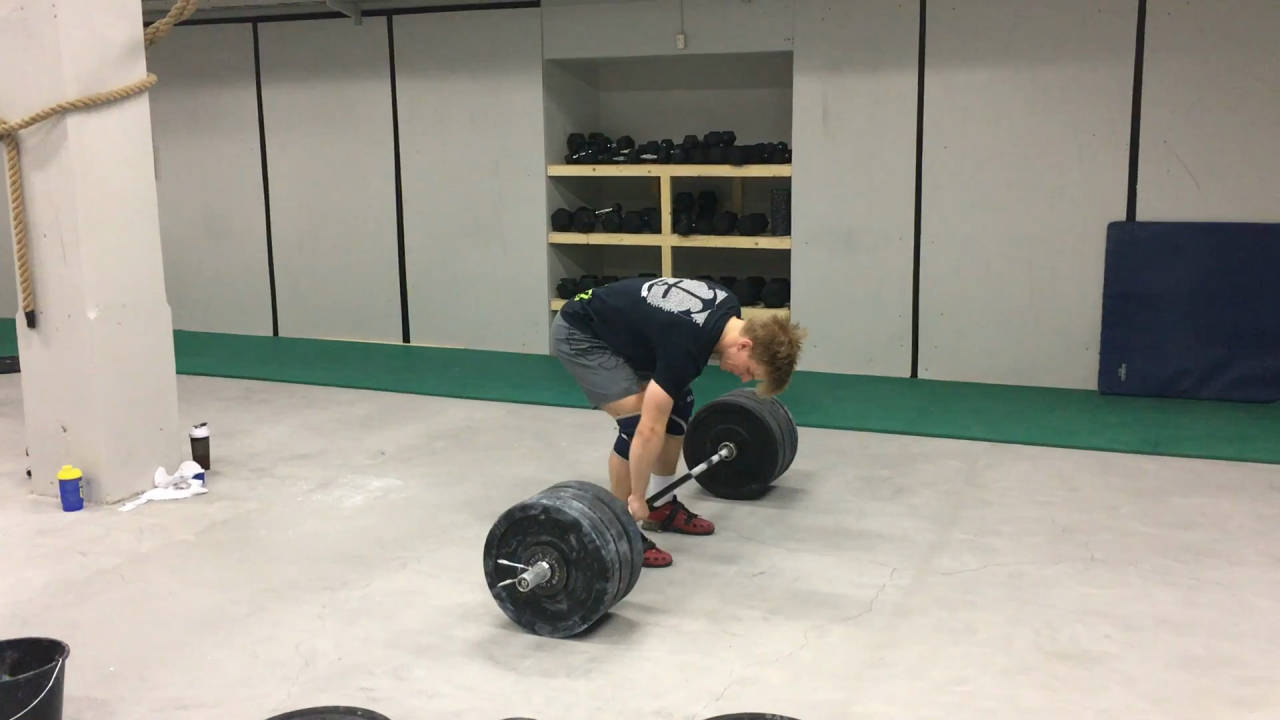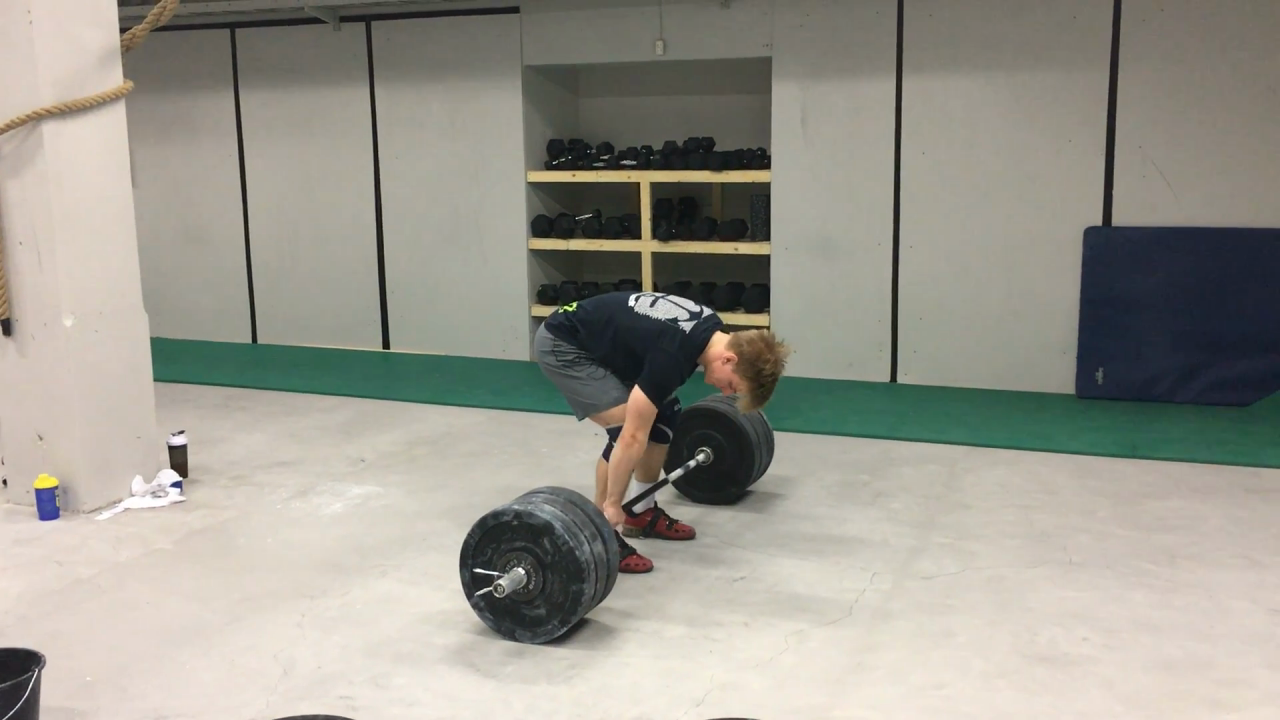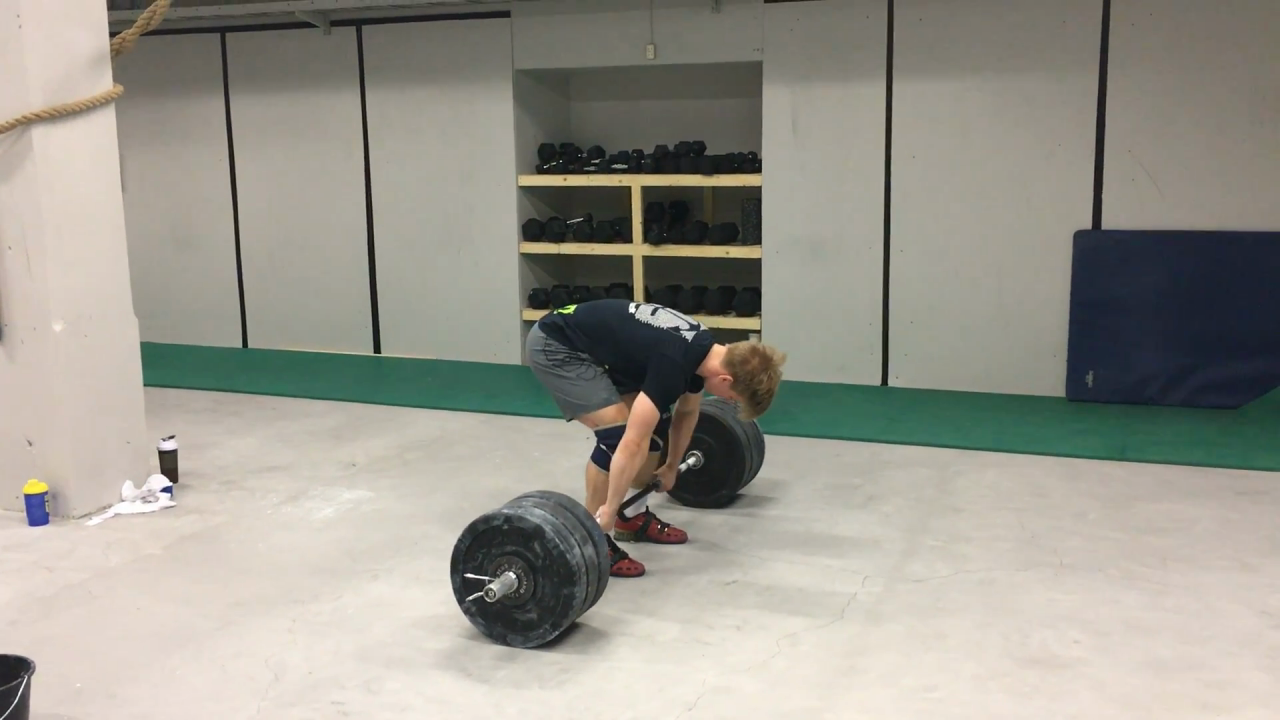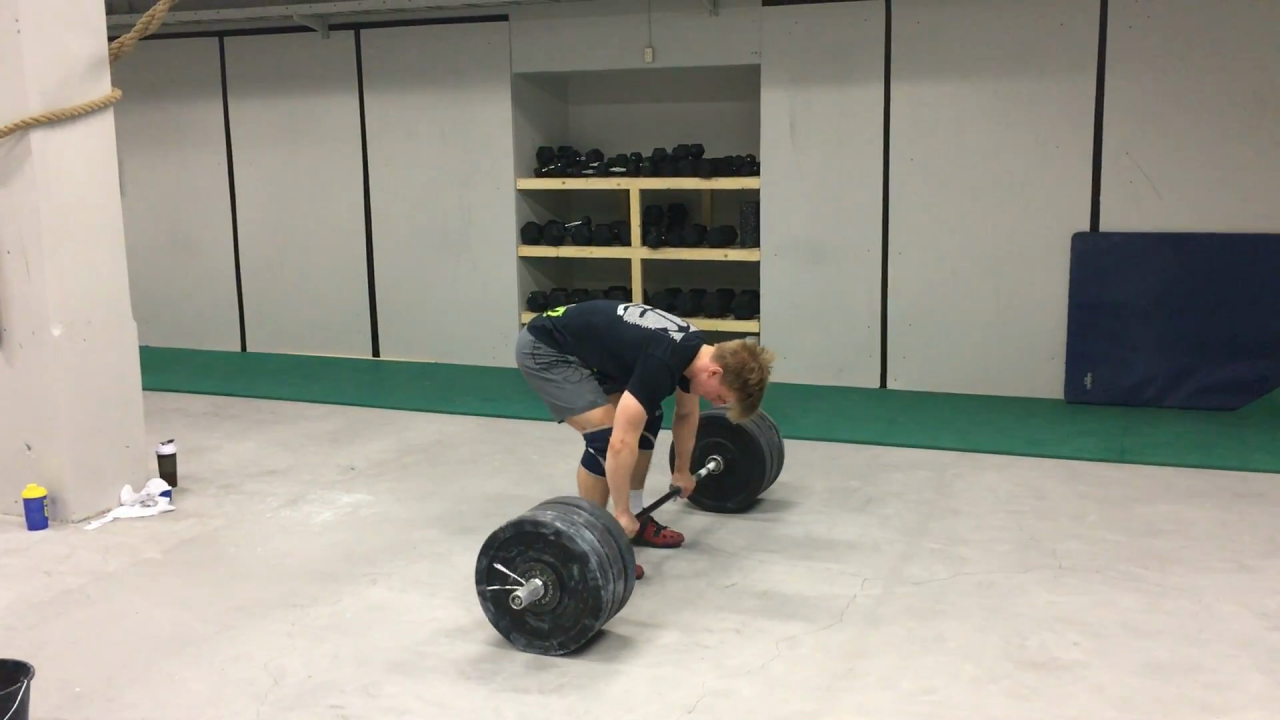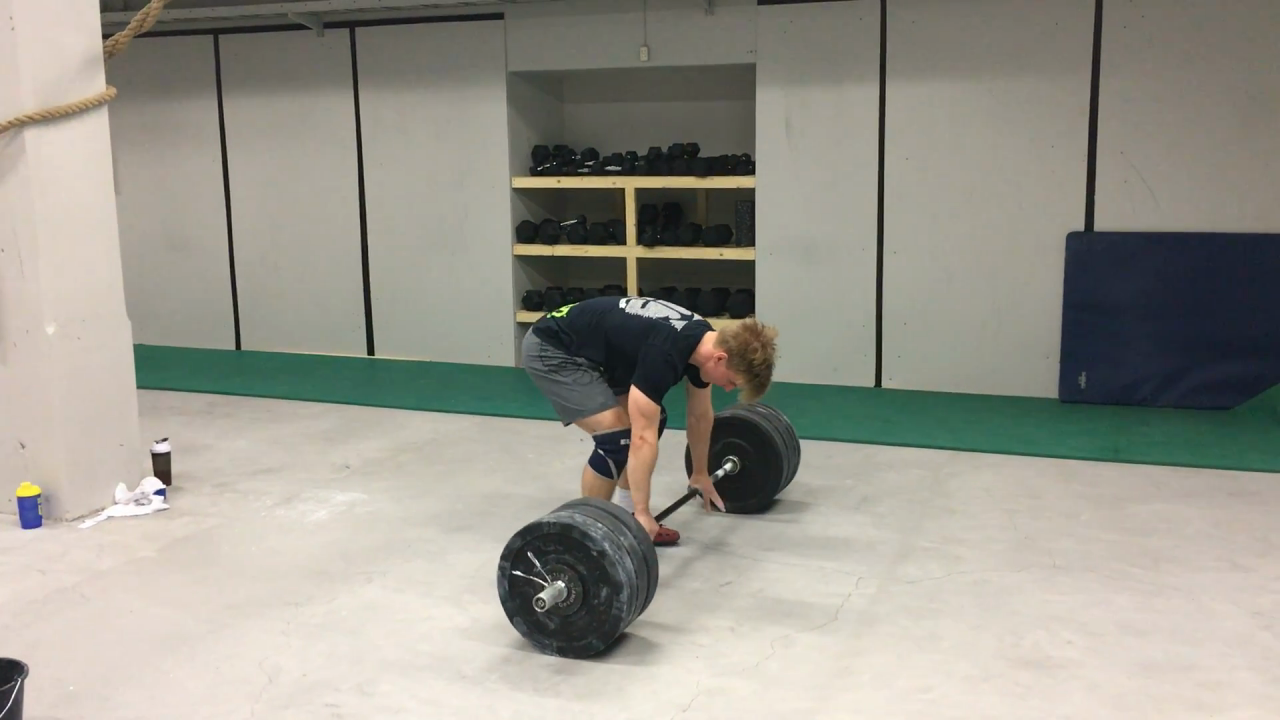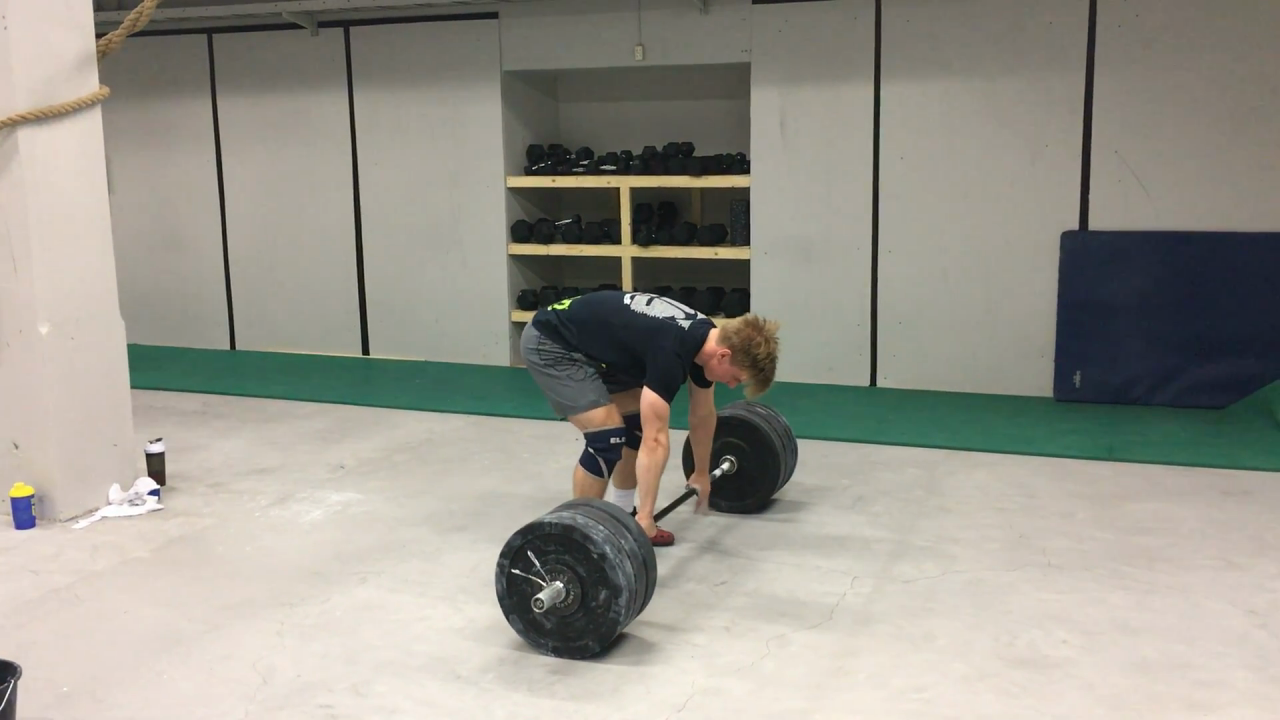
dt=0.7s
person 1, frame 1
left shoulder: (727, 308)
right shoulder: (687, 345)
right elbow: (649, 429)
right wrist: (637, 499)
left hip: (615, 325)
right hip: (578, 333)
left knee: (677, 404)
right knee: (637, 420)
left ankle: (662, 506)
person 1, frame 2
left shoulder: (711, 329)
right shoulder: (672, 355)
right elbow: (633, 436)
right wrist: (613, 504)
left hip: (598, 339)
right hip: (562, 345)
left knee: (665, 412)
right knee: (635, 428)
left ankle: (642, 513)
person 1, frame 3
left shoulder: (702, 349)
right shoulder: (674, 363)
left elbow: (687, 412)
right elbow: (633, 442)
left wrist: (670, 468)
right wrist: (609, 509)
left hip: (591, 342)
right hip: (554, 346)
left knee: (654, 421)
right knee: (617, 431)
left ankle: (634, 518)
person 1, frame 4
left shoulder: (695, 349)
right shoulder: (661, 363)
left elbow: (686, 414)
right elbow: (621, 442)
left wrist: (682, 471)
right wrist: (621, 513)
left hip: (583, 347)
right hip: (545, 349)
left knee: (646, 418)
right knee: (605, 434)
left ankle: (635, 520)
person 1, frame 5
left shoulder: (704, 341)
right shoulder: (664, 353)
left elbow: (699, 415)
right elbow: (643, 438)
left wrist: (701, 474)
right wrist: (643, 513)
left hip: (590, 348)
right hip: (550, 349)
left knee: (651, 420)
right knee: (617, 436)
person 1, frame 6
left shoulder: (706, 338)
right shoulder: (671, 353)
left elbow: (702, 414)
right elbow: (655, 440)
left wrist: (702, 474)
right wrist: (645, 516)
left hip: (588, 340)
right hip: (549, 343)
left knee: (638, 423)
right knee: (608, 436)
